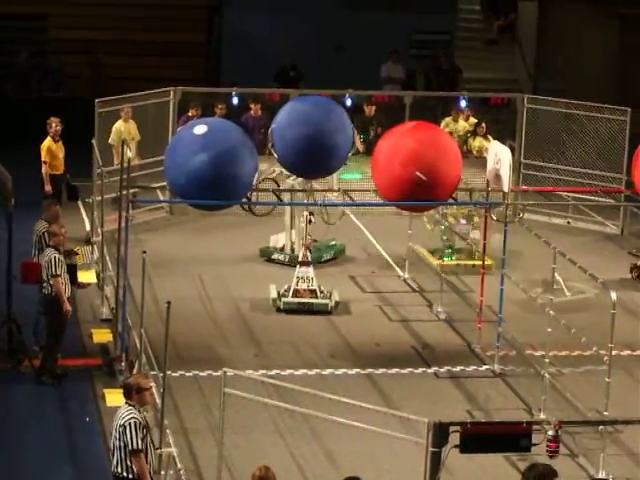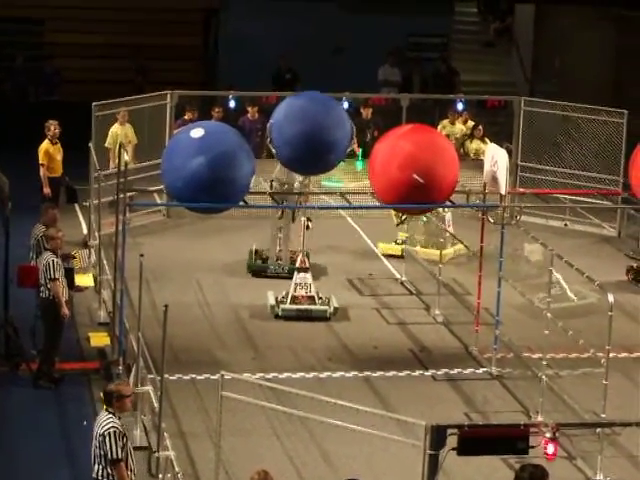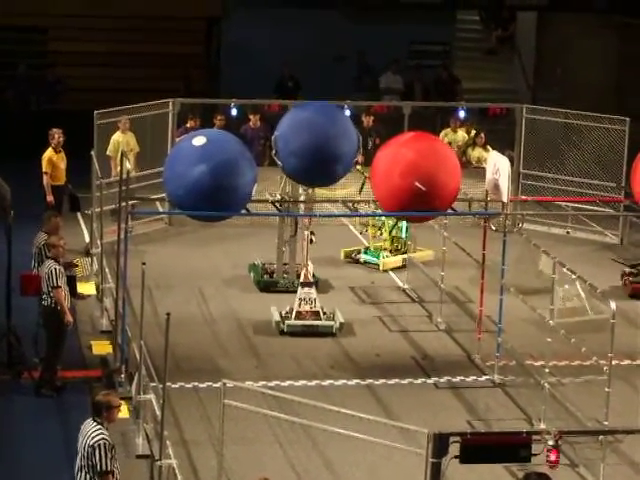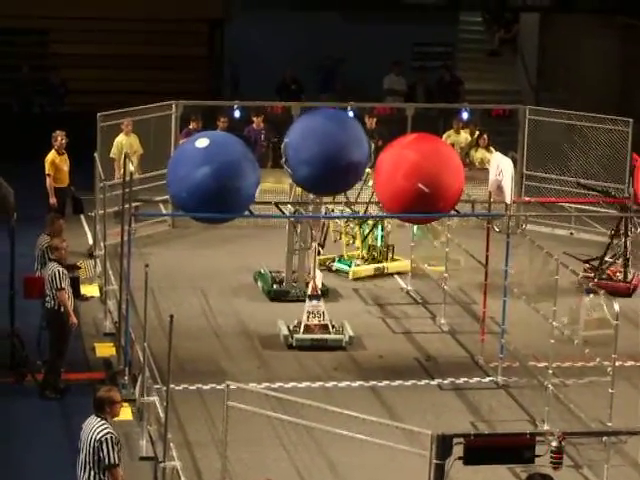
dt=0.7s
person 1, frame 1
left shoulder: (49, 253)
right shoulder: (54, 256)
right elbow: (56, 282)
right wrist: (65, 302)
left hip: (51, 298)
right hip: (55, 300)
left knee: (55, 336)
right knee: (54, 337)
left ankle: (50, 369)
right ankle: (43, 372)
person 1, frame 2
left shoulder: (46, 256)
right shoulder: (52, 260)
right elbow: (54, 285)
right wrist: (63, 306)
left hip: (47, 301)
right hip: (52, 304)
left knee: (52, 339)
right knee: (52, 340)
left ankle: (48, 373)
right ankle: (41, 376)
person 1, frame 3
left shoulder: (48, 264)
right shoulder: (55, 268)
right elbow: (57, 293)
right wrist: (67, 313)
left hip: (49, 309)
right hip: (55, 311)
left knee: (54, 347)
right knee: (54, 349)
left ankle: (50, 381)
right ankle: (43, 385)
person 1, frame 4
left shoulder: (51, 267)
right shoulder: (58, 270)
right elbow: (61, 295)
right wrist: (71, 315)
left hip: (53, 311)
right hip: (58, 313)
left knee: (57, 350)
right knee: (58, 351)
left ankle: (54, 383)
right ankle: (47, 387)
